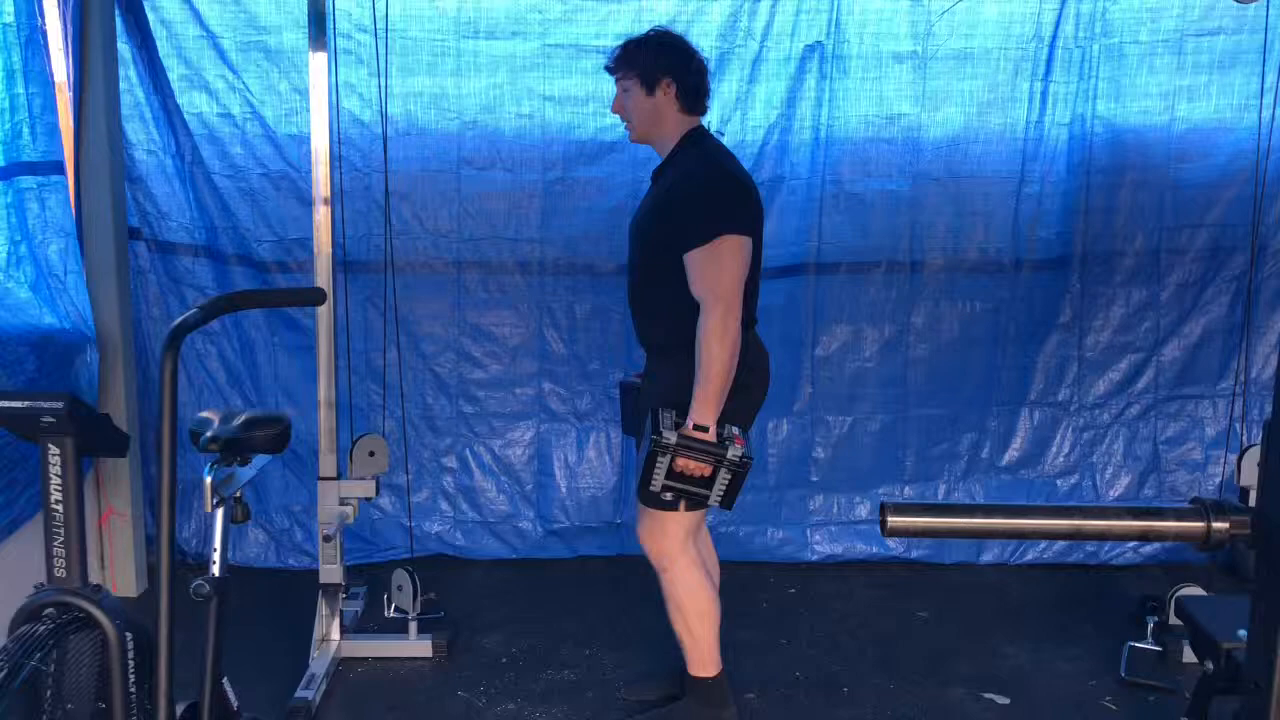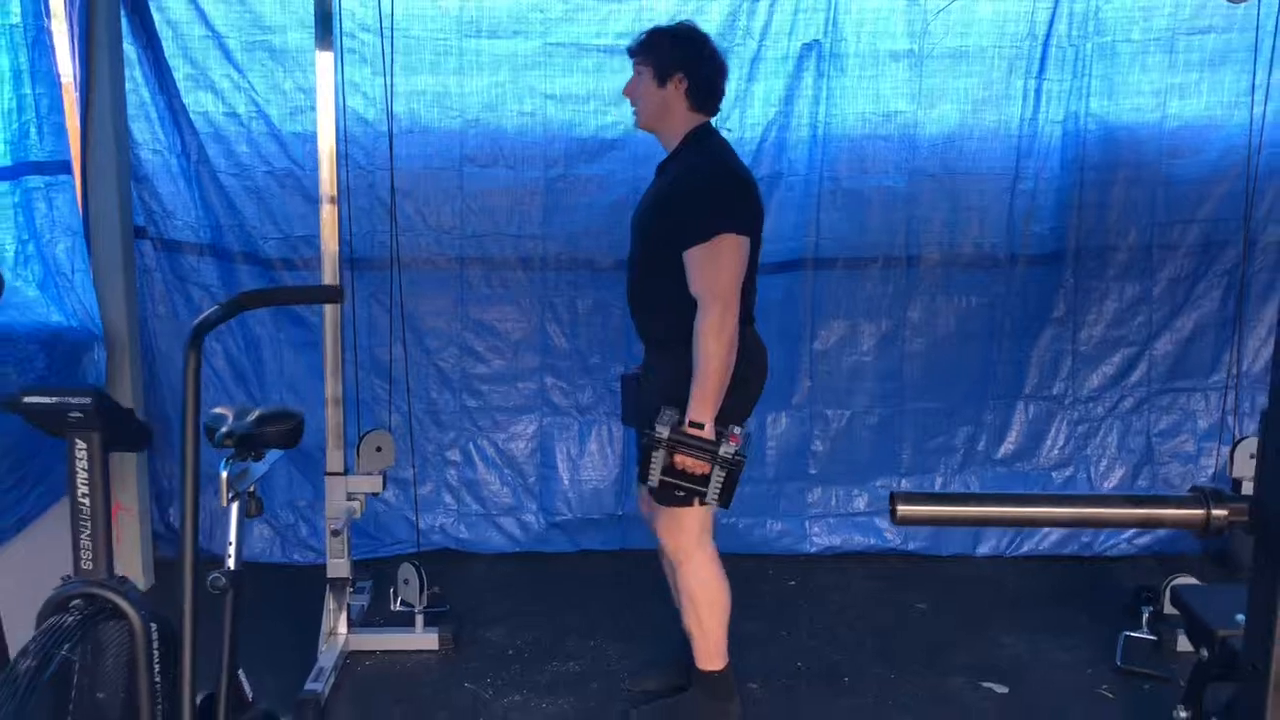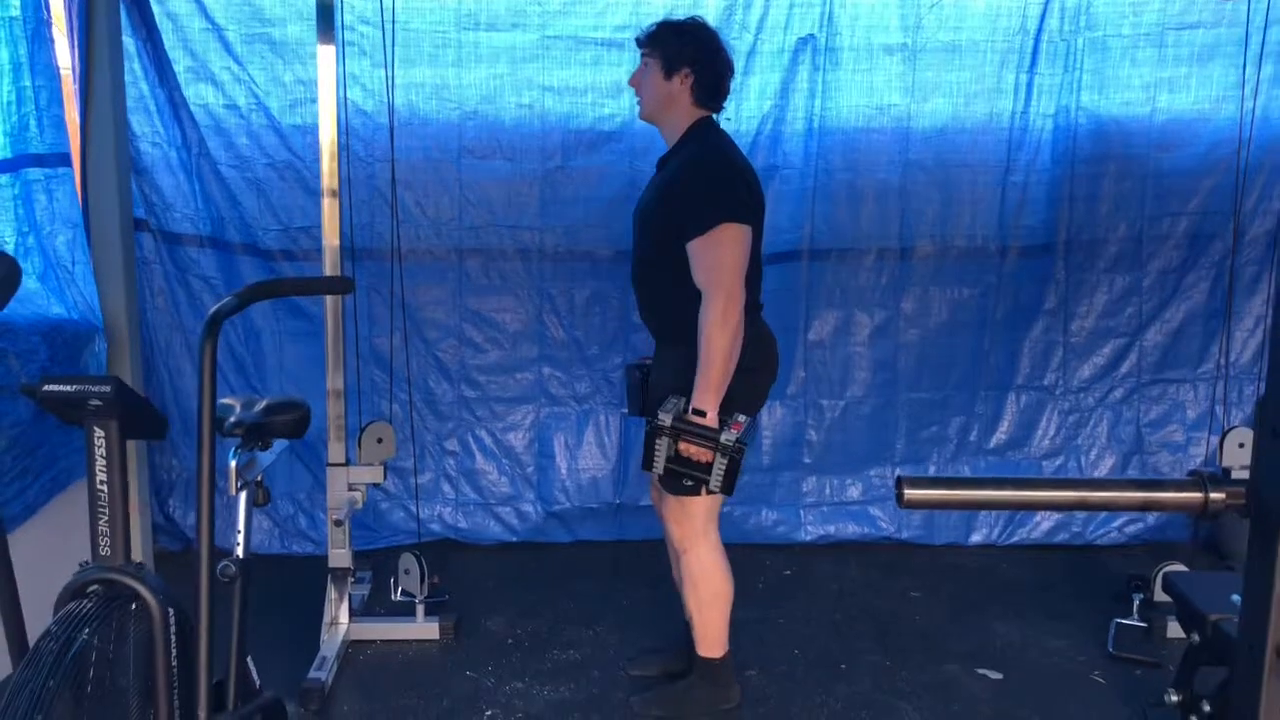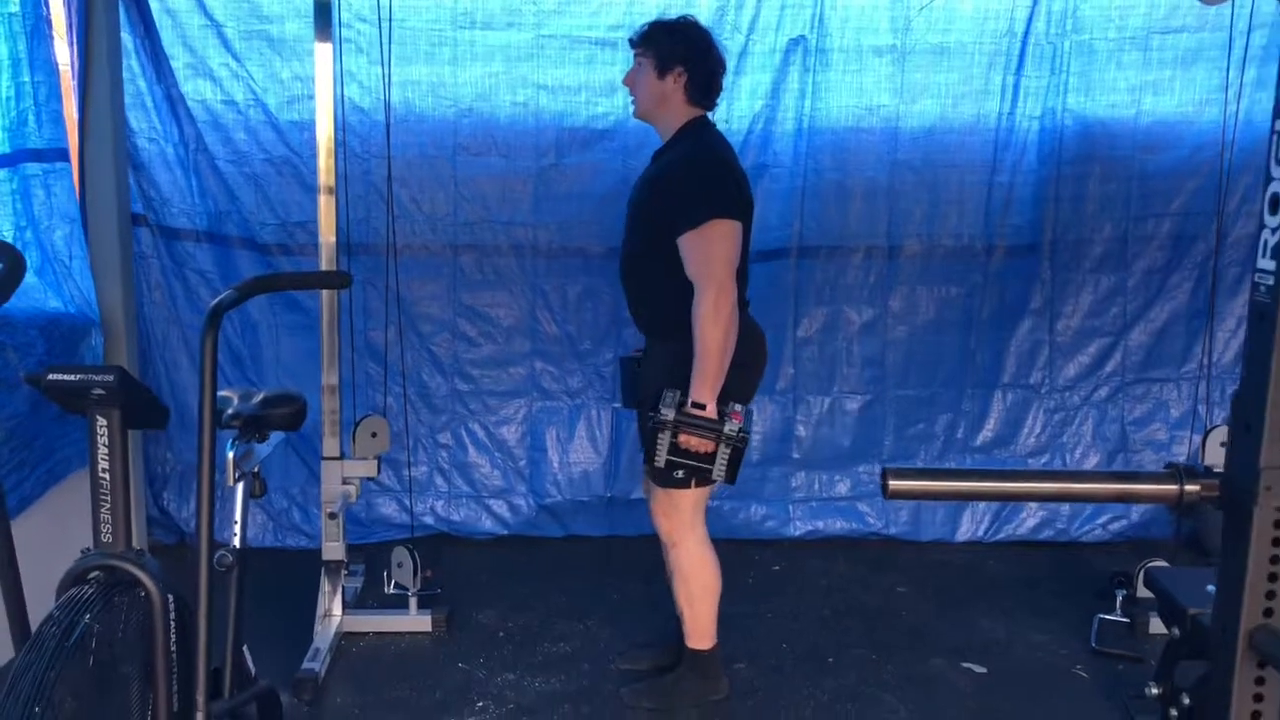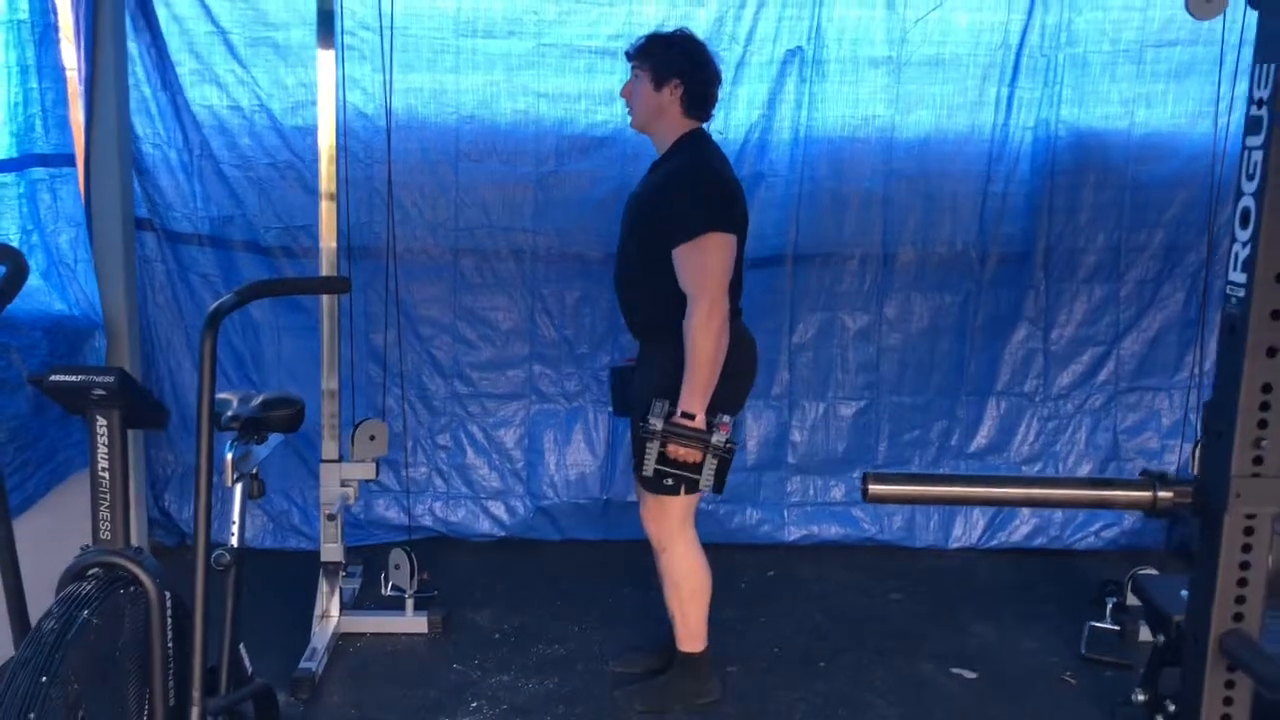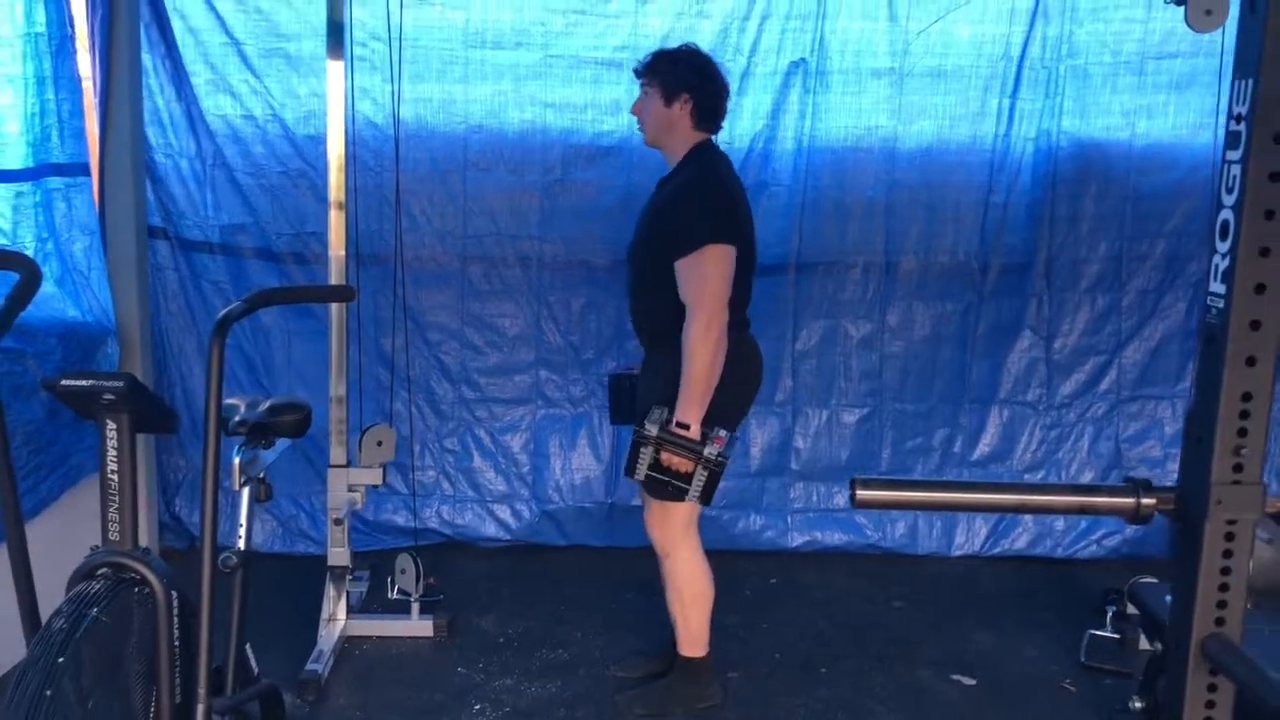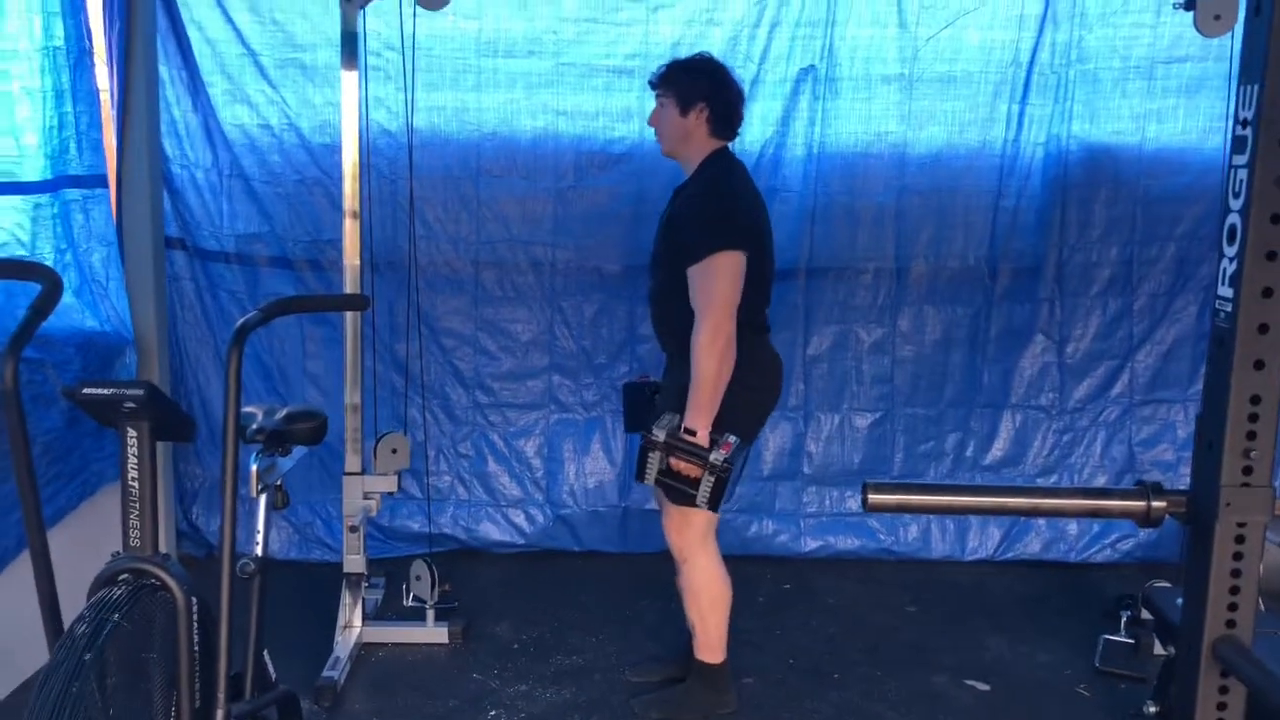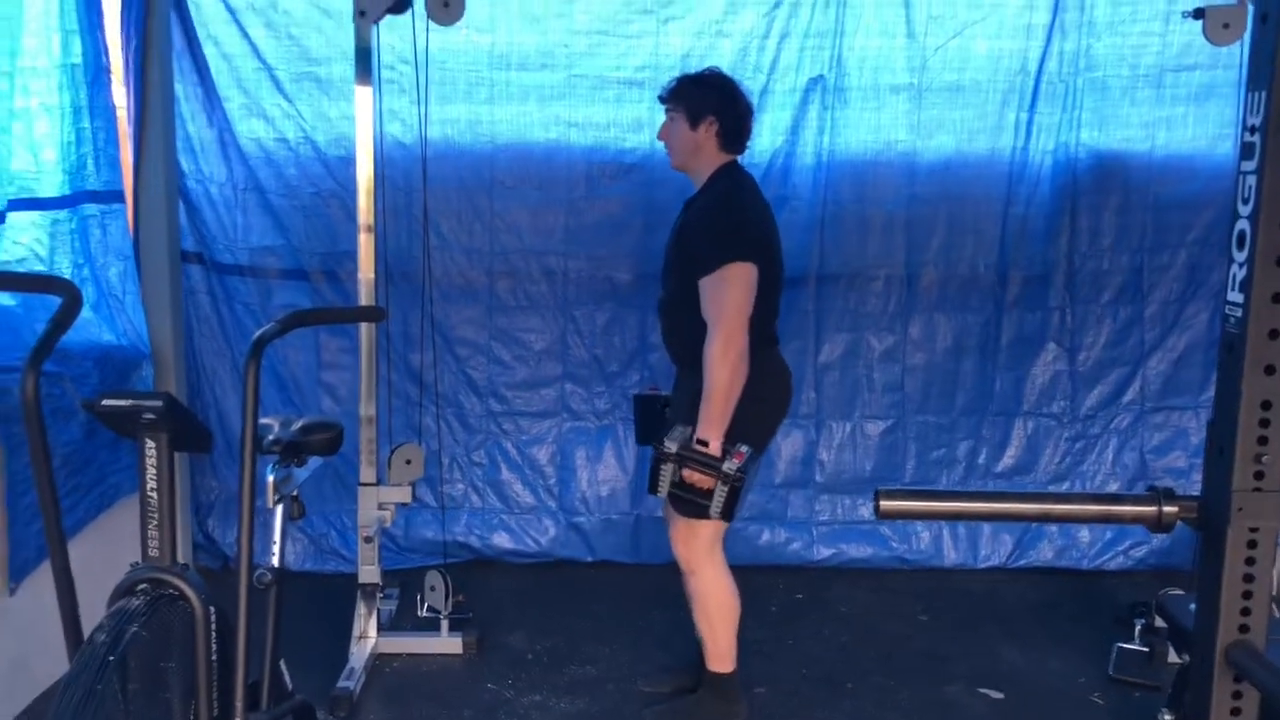
dt=0.3s
person 1, frame 1
left shoulder: (709, 180)
right shoulder: (681, 170)
left elbow: (722, 310)
left wrist: (703, 420)
left hip: (706, 380)
right hip: (680, 372)
left knee: (664, 537)
right knee: (682, 529)
person 1, frame 2
left shoulder: (710, 177)
right shoulder: (685, 166)
left elbow: (719, 310)
left wrist: (701, 417)
left hip: (704, 374)
right hip: (676, 367)
left knee: (682, 532)
right knee: (664, 515)
right ankle: (698, 659)
person 1, frame 3
left shoulder: (710, 168)
right shoulder: (684, 159)
left elbow: (723, 299)
left wrist: (706, 405)
left hip: (715, 366)
right hip: (684, 358)
left knee: (690, 521)
right knee: (671, 507)
right ankle: (697, 645)
person 1, frame 4
left shoulder: (699, 165)
right shoulder: (679, 155)
left elbow: (716, 293)
left wrist: (704, 398)
left hip: (702, 359)
right hip: (674, 352)
left knee: (676, 516)
right knee: (666, 503)
left ankle: (702, 668)
right ankle: (688, 639)
person 1, frame 5
left shoulder: (695, 177)
right shoulder: (676, 166)
left elbow: (709, 304)
left wrist: (693, 408)
left hip: (694, 367)
right hip: (667, 358)
left knee: (666, 519)
right knee: (660, 509)
right ankle: (681, 642)
person 1, frame 6
left shoulder: (702, 189)
right shoulder: (690, 179)
left elbow: (707, 318)
left wrist: (689, 418)
right wrist: (660, 384)
left hip: (701, 375)
right hip: (677, 367)
left knee: (670, 524)
right knee: (664, 514)
right ankle: (683, 647)
person 1, frame 7
left shoulder: (713, 196)
right shoulder: (712, 186)
left elbow: (716, 323)
left wrist: (696, 423)
right wrist: (680, 398)
left hip: (724, 382)
right hip: (707, 375)
left knee: (688, 530)
right knee: (678, 517)
right ankle: (699, 652)
person 1, frame 8
left shoulder: (724, 209)
right shoulder: (720, 199)
left elbow: (728, 335)
left wrist: (709, 434)
right wrist: (689, 406)
left hip: (732, 395)
right hip: (712, 387)
left knee: (694, 541)
right knee: (688, 529)
right ankle: (709, 663)
